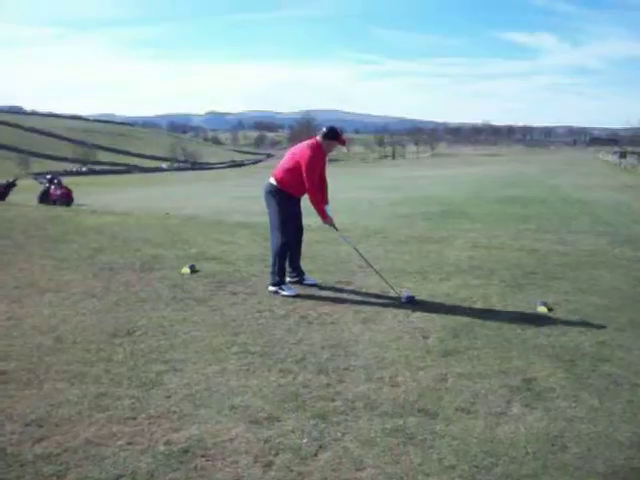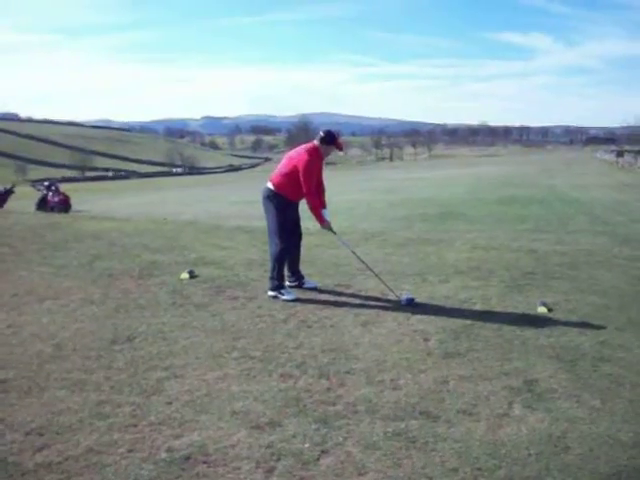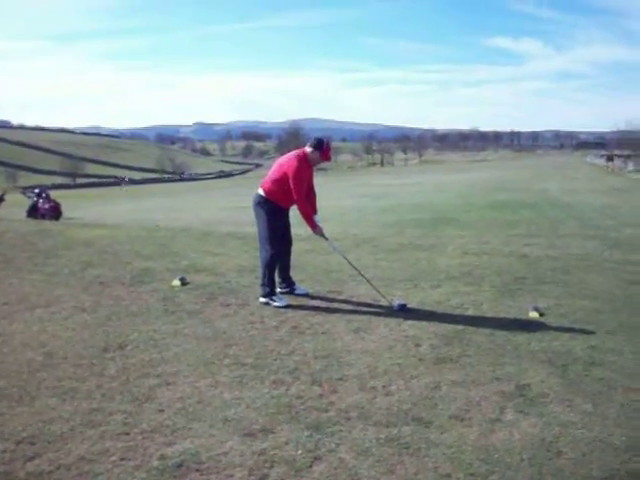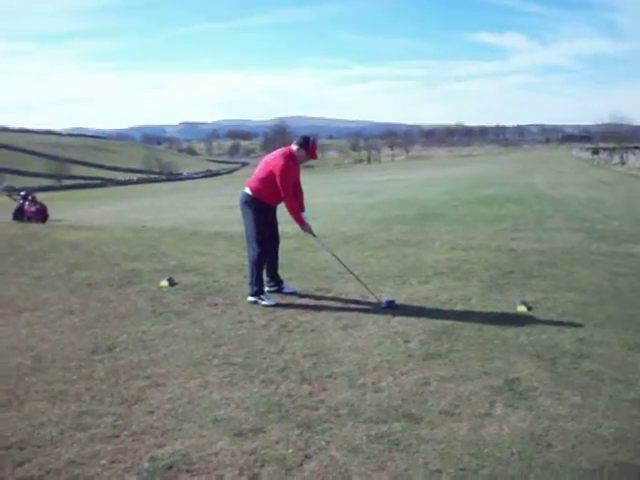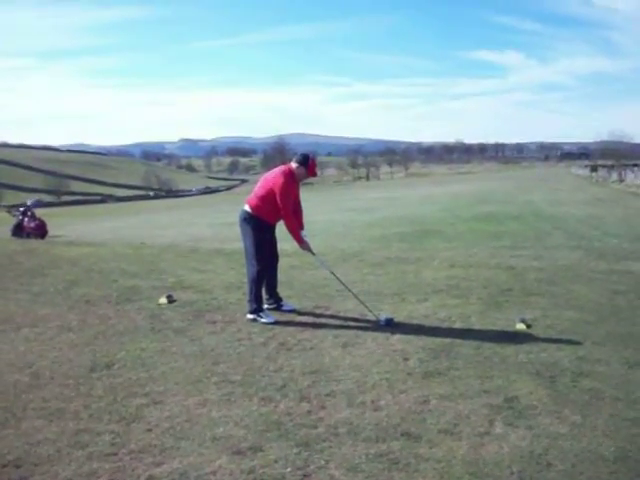
dt=0.5s
person 1, frame 1
left shoulder: (319, 152)
right shoulder: (309, 154)
left elbow: (321, 181)
right elbow: (312, 189)
left wrist: (326, 208)
right wrist: (324, 215)
left hip: (291, 194)
right hip: (278, 193)
left knee: (296, 233)
right knee: (283, 236)
left ankle: (295, 274)
right ankle: (276, 282)
person 1, frame 2
left shoulder: (315, 156)
right shoulder: (307, 158)
left elbow: (318, 186)
right elbow: (309, 193)
left wrist: (324, 212)
right wrist: (321, 220)
left hip: (288, 199)
right hip: (275, 198)
left knee: (295, 238)
right knee: (281, 242)
left ankle: (294, 278)
right ankle: (275, 287)
person 1, frame 3
left shoulder: (306, 163)
right shoulder: (296, 164)
left elbow: (310, 192)
right elbow: (300, 199)
left wrist: (315, 218)
right wrist: (313, 226)
left hip: (279, 205)
right hip: (266, 204)
left knee: (285, 245)
right knee: (271, 248)
left ankle: (285, 284)
right ankle: (267, 293)
person 1, frame 4
left shoulder: (292, 160)
right shoulder: (283, 162)
left elbow: (296, 189)
right elbow: (288, 197)
left wrist: (303, 215)
right wrist: (301, 223)
left hip: (266, 203)
right hip: (253, 203)
left knee: (272, 243)
right knee: (259, 247)
left ankle: (273, 283)
right ankle: (255, 292)
person 1, frame 5
left shoulder: (292, 178)
right shoulder: (283, 181)
left elbow: (296, 207)
right elbow: (287, 215)
left wrist: (302, 233)
right wrist: (300, 241)
left hip: (265, 221)
right hip: (253, 220)
left knee: (271, 261)
right knee: (258, 265)
left ankle: (272, 300)
right ankle: (254, 309)
